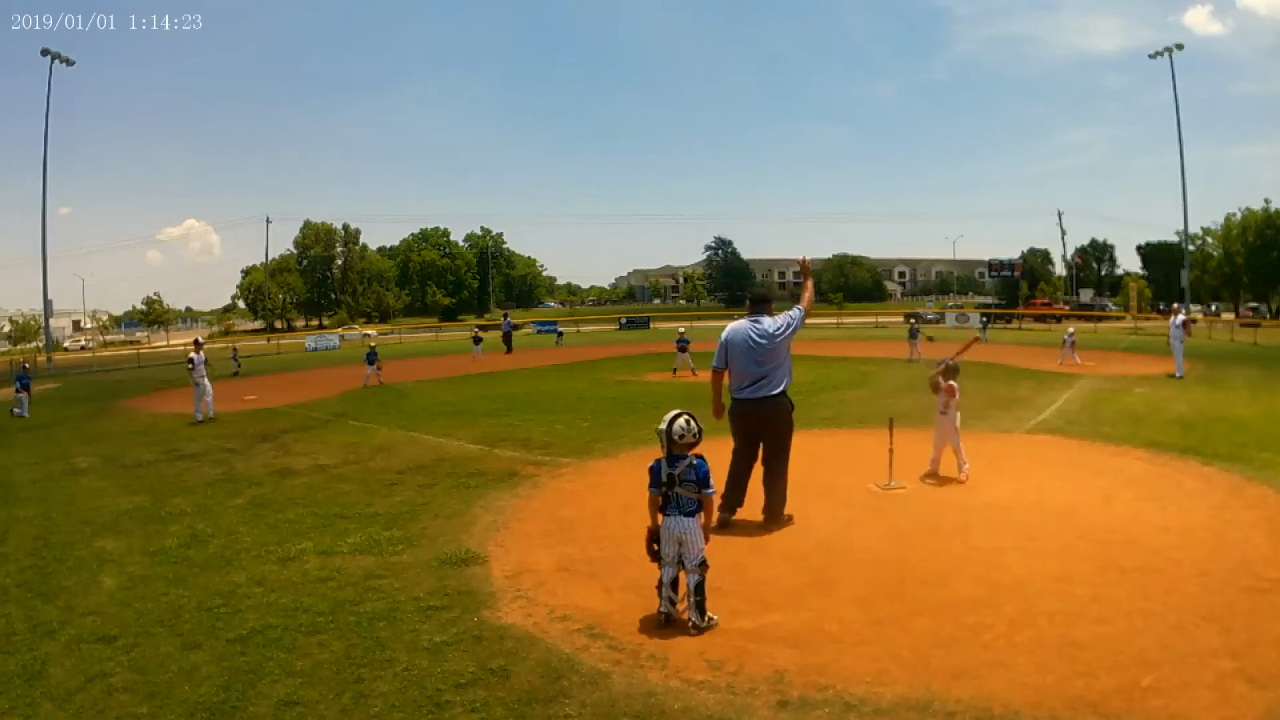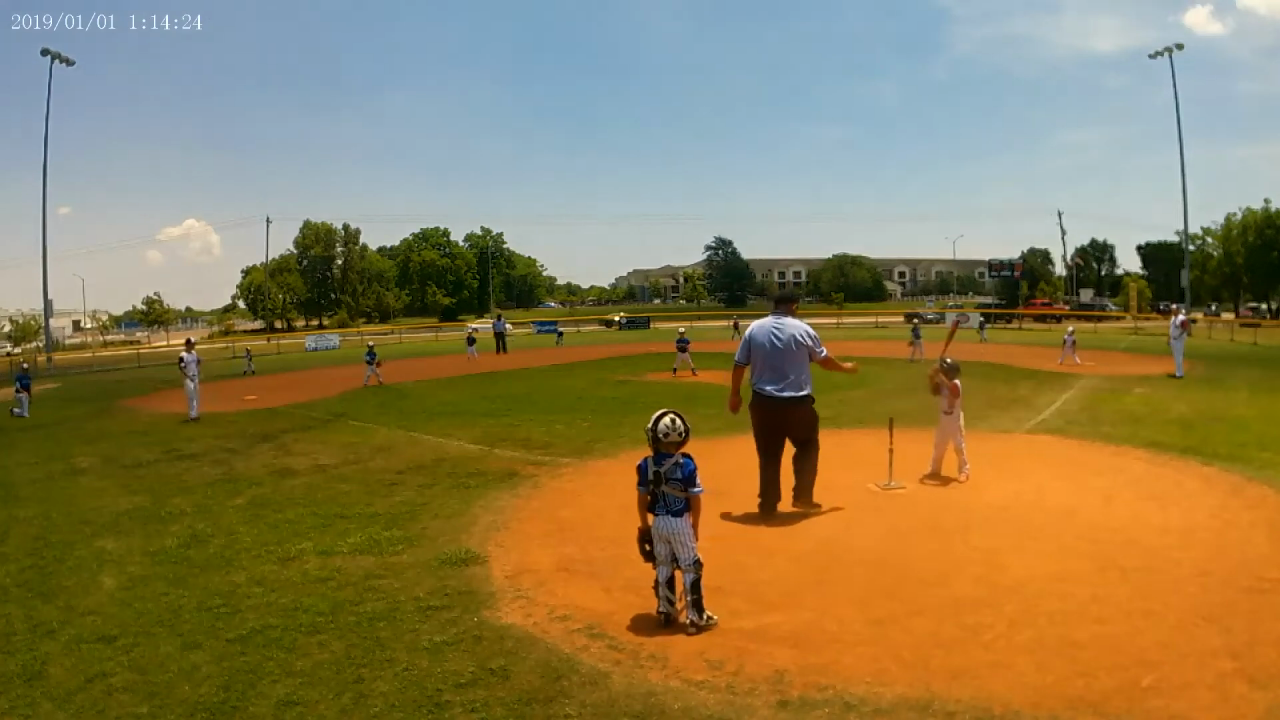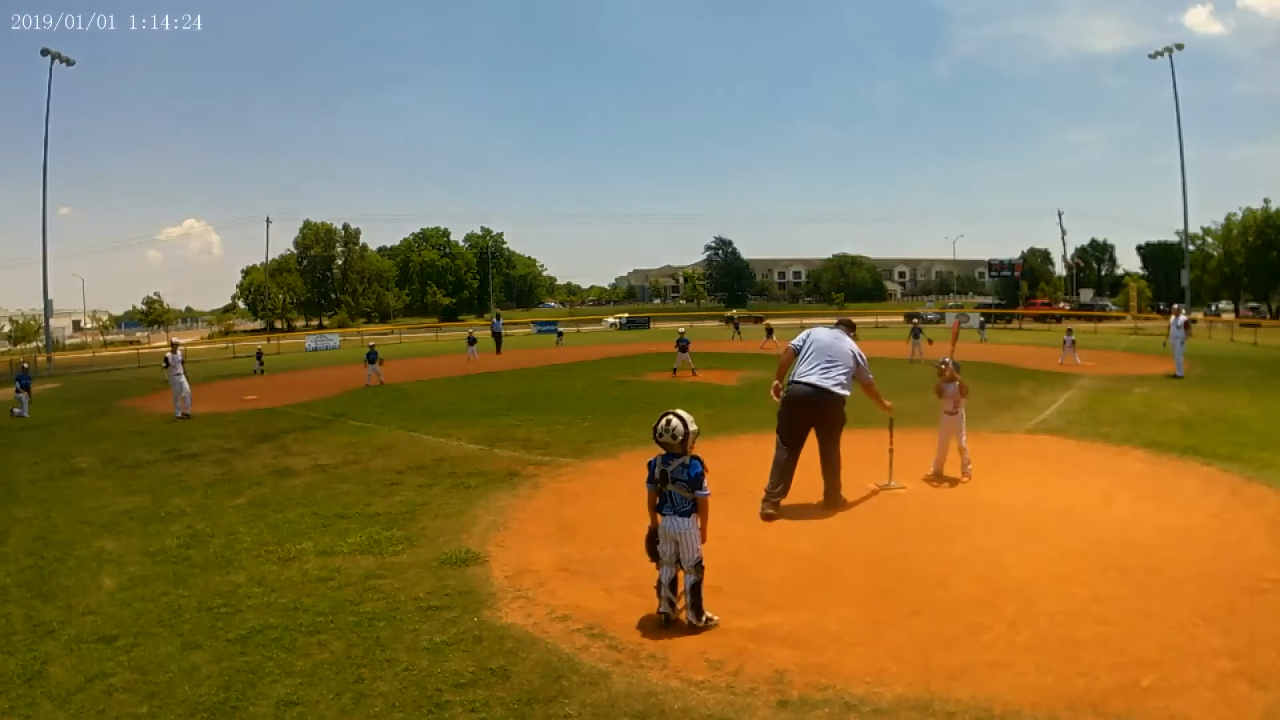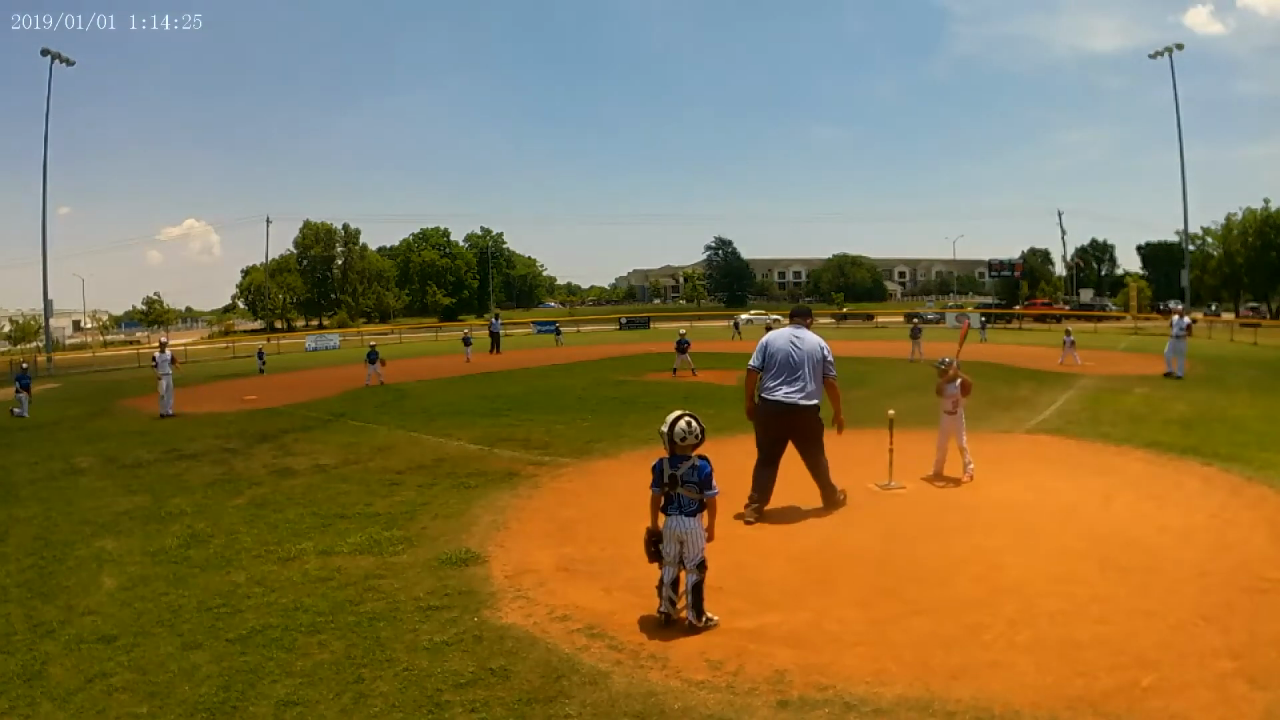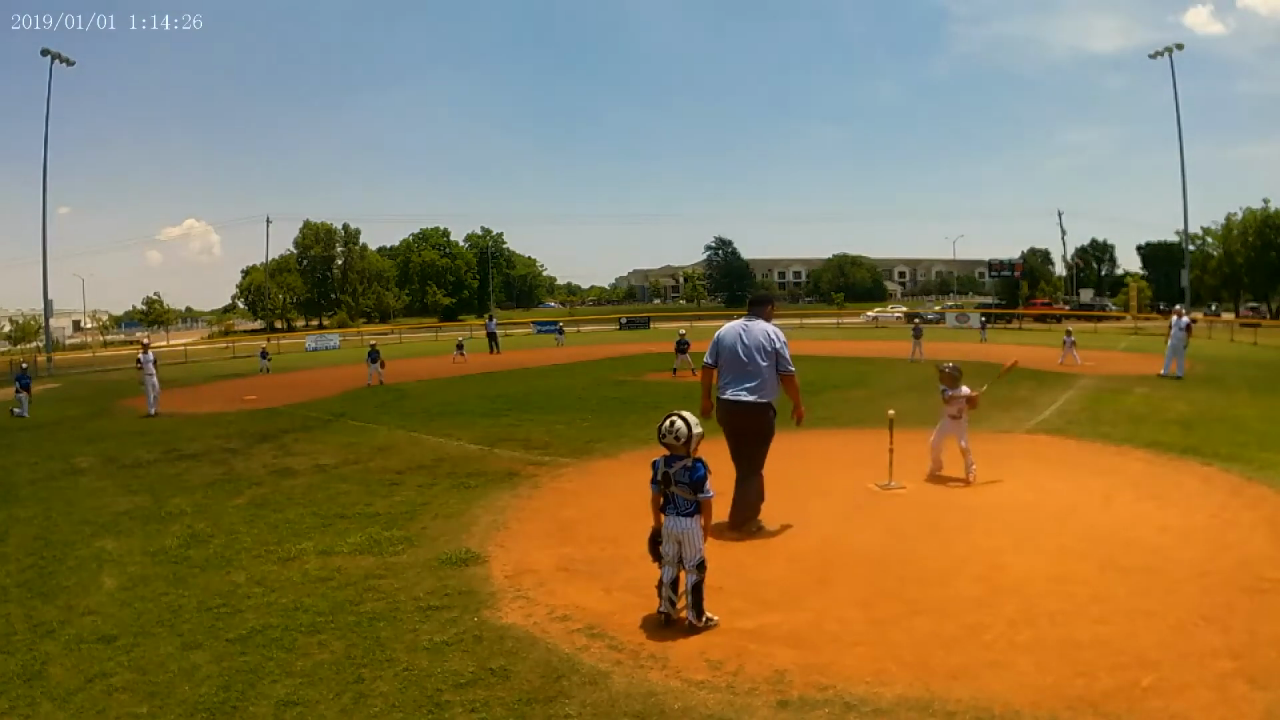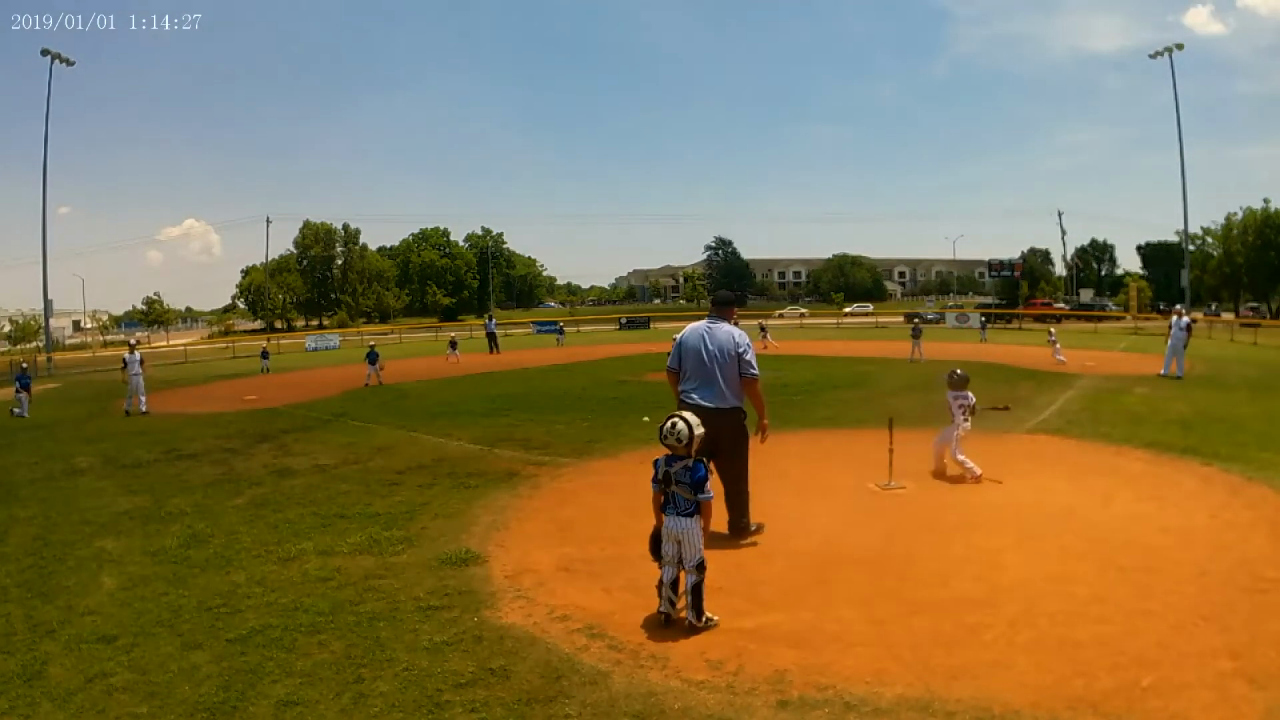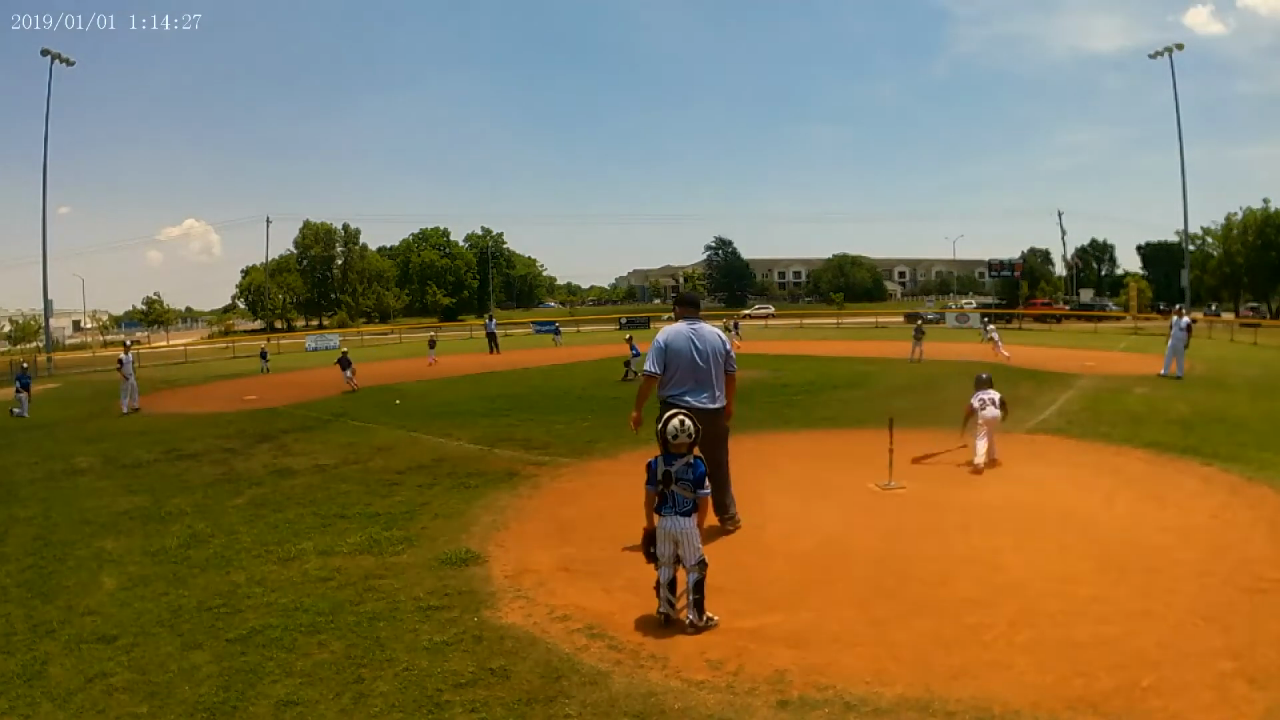
dt=0.7s
person 1, frame 1
left shoulder: (731, 330)
right shoulder: (779, 326)
left elbow: (717, 370)
right elbow: (806, 305)
left wrist: (716, 400)
right wrist: (807, 276)
left hip: (741, 406)
right hip: (774, 406)
left knee: (741, 460)
right knee: (775, 462)
left ankle: (727, 511)
right ankle: (773, 516)
person 1, frame 2
left shoulder: (754, 328)
right shoulder: (801, 329)
left elbow: (739, 365)
right elbow: (824, 360)
left wrist: (735, 394)
right wrist: (845, 367)
left hip: (762, 402)
right hip: (796, 403)
left knee: (768, 455)
right knee: (807, 447)
left ankle: (768, 505)
right ankle: (802, 497)
person 1, frame 3
left shoulder: (813, 332)
right shoulder: (853, 348)
left elbow: (789, 351)
right elbow: (868, 384)
left wrist: (778, 380)
right wrist: (883, 404)
left hip: (798, 392)
right hip: (831, 398)
left knee: (786, 448)
right knee: (830, 449)
left ankle: (771, 502)
right ankle: (832, 497)
person 1, frame 4
left shoulder: (771, 337)
right shoulder: (819, 343)
left elbow: (752, 372)
right elbow: (830, 382)
left wrist: (749, 402)
right wrist: (838, 412)
left hip: (770, 407)
right hip: (804, 409)
left knee: (766, 459)
right knee: (815, 456)
left ankle: (754, 508)
right ankle: (832, 498)
person 1, frame 5
left shoulder: (725, 330)
right shoulder: (773, 333)
left elbow: (708, 368)
right elbow: (787, 376)
left wrist: (706, 399)
right wrist: (798, 405)
left hip: (726, 407)
right hip: (757, 409)
left knee: (743, 463)
right knee: (752, 466)
left ankle: (749, 511)
right ankle: (741, 521)
person 1, frame 6
left shoulder: (688, 332)
right shoulder: (737, 336)
left elbow: (672, 372)
right elbow: (750, 380)
left wrist: (682, 399)
right wrist: (762, 416)
left hip: (691, 411)
right hip: (726, 415)
right knee: (734, 474)
right ankle: (740, 526)
person 1, frame 7
left shoulder: (667, 334)
right shoulder: (718, 336)
left elbow: (651, 377)
right elbow: (730, 376)
left wrist: (638, 409)
right wrist: (729, 404)
left hip: (676, 412)
right hip: (713, 412)
right knee: (718, 466)
right ankle: (728, 516)
person 2, frame 1
left shoulder: (658, 466)
right shoulder: (700, 466)
left elbow: (653, 499)
right elbow: (707, 500)
left wrist: (654, 524)
right wrist: (707, 526)
left hip: (668, 523)
right hip: (692, 524)
left knee: (668, 568)
right knee: (695, 571)
left ankle: (666, 613)
right ankle: (698, 619)
person 2, frame 2
left shoulder: (646, 465)
right shoulder: (687, 465)
left elbow: (642, 499)
right elbow: (695, 500)
left wrist: (644, 524)
right wrist: (695, 526)
left hip: (658, 523)
right hip: (680, 523)
left knee: (663, 568)
right knee: (690, 569)
left ankle: (666, 612)
right ankle: (696, 617)
person 2, frame 3
left shoulder: (655, 464)
right shoulder: (694, 466)
left elbow: (651, 498)
right elbow: (702, 502)
left wrist: (653, 523)
right wrist: (704, 528)
left hip: (665, 523)
right hip: (687, 524)
left knee: (666, 568)
right knee: (692, 570)
left ankle: (666, 612)
right ankle: (696, 617)
person 2, frame 4
left shoulder: (661, 466)
right shoulder: (702, 466)
left elbow: (655, 499)
right elbow: (711, 501)
left wrist: (654, 525)
right wrist: (710, 527)
left hip: (670, 523)
right hip: (693, 524)
left knee: (669, 567)
right knee: (695, 570)
left ankle: (666, 611)
right ankle: (696, 617)
person 2, frame 5
left shoulder: (660, 465)
right shoulder: (697, 468)
left elbow: (655, 499)
right elbow: (706, 503)
left wrist: (657, 524)
right wrist: (707, 527)
left hip: (669, 523)
right hip: (690, 524)
left knee: (668, 567)
right knee: (694, 570)
left ankle: (666, 611)
right ankle: (696, 617)
person 2, frame 6
left shoulder: (661, 464)
right shoulder: (698, 468)
left elbow: (656, 498)
right elbow: (705, 504)
left wrist: (659, 523)
right wrist: (706, 529)
left hip: (668, 522)
right hip: (690, 524)
left knee: (668, 567)
right knee: (694, 571)
left ankle: (666, 611)
right ankle: (696, 617)
person 2, frame 7
left shoulder: (655, 464)
right shoulder: (697, 465)
left elbow: (649, 499)
right elbow: (703, 501)
left wrist: (650, 524)
right wrist: (700, 525)
left hip: (664, 522)
right hip: (687, 523)
left knee: (665, 568)
right knee: (695, 569)
left ankle: (666, 612)
right ankle: (696, 617)
